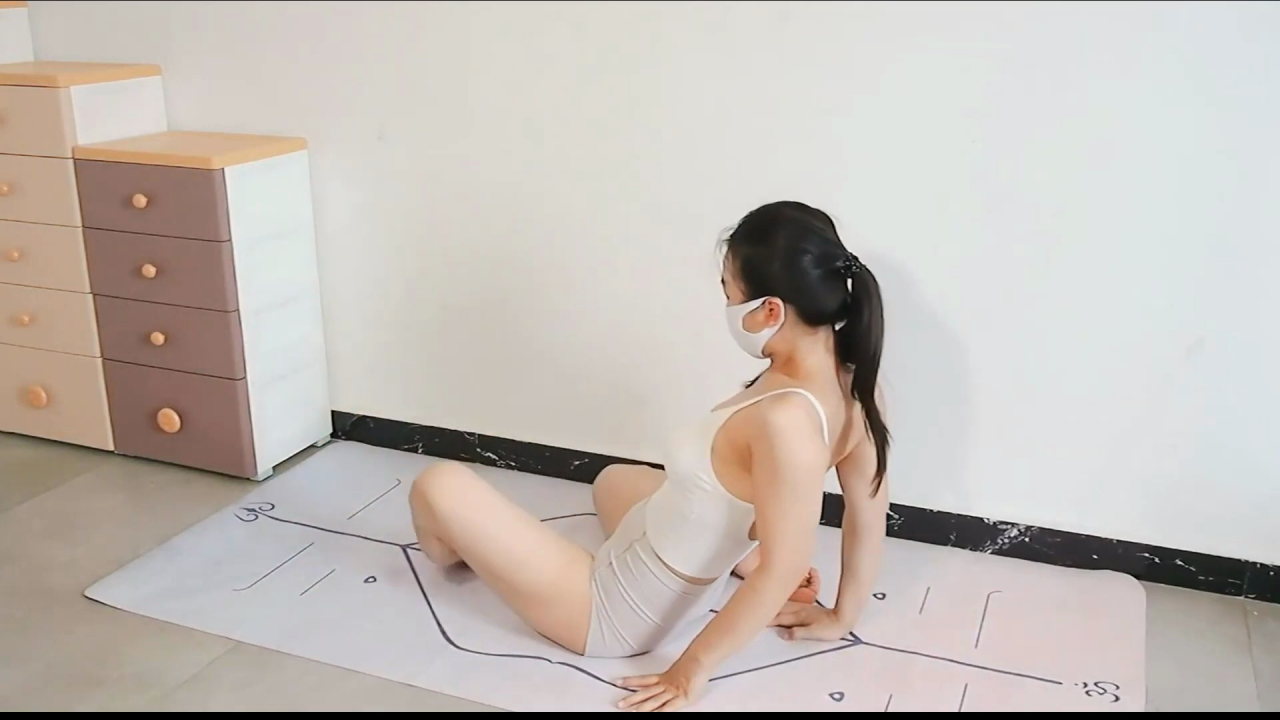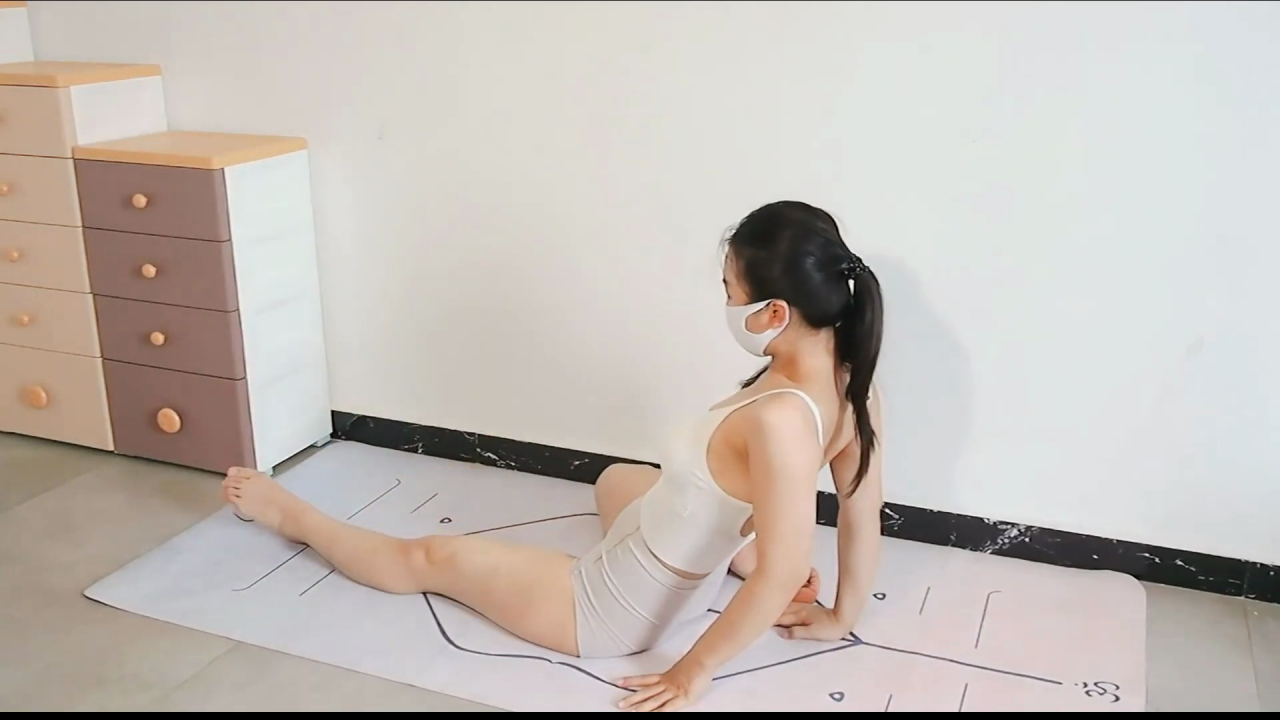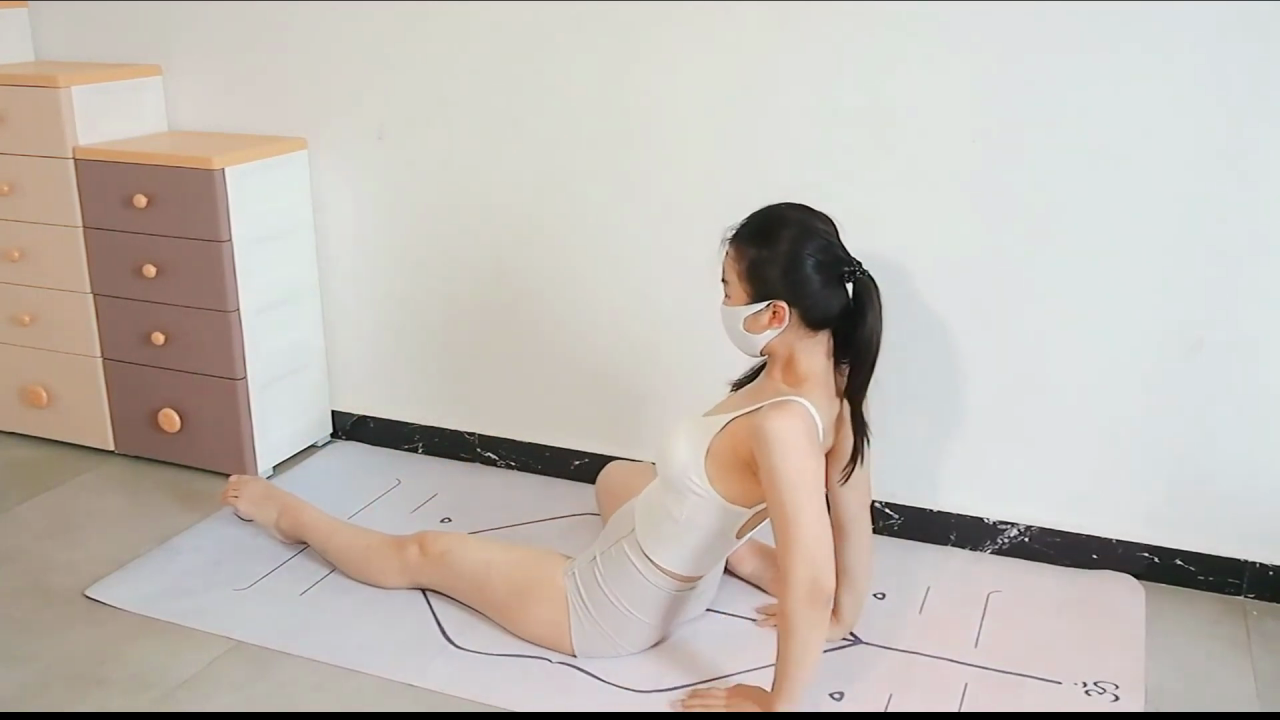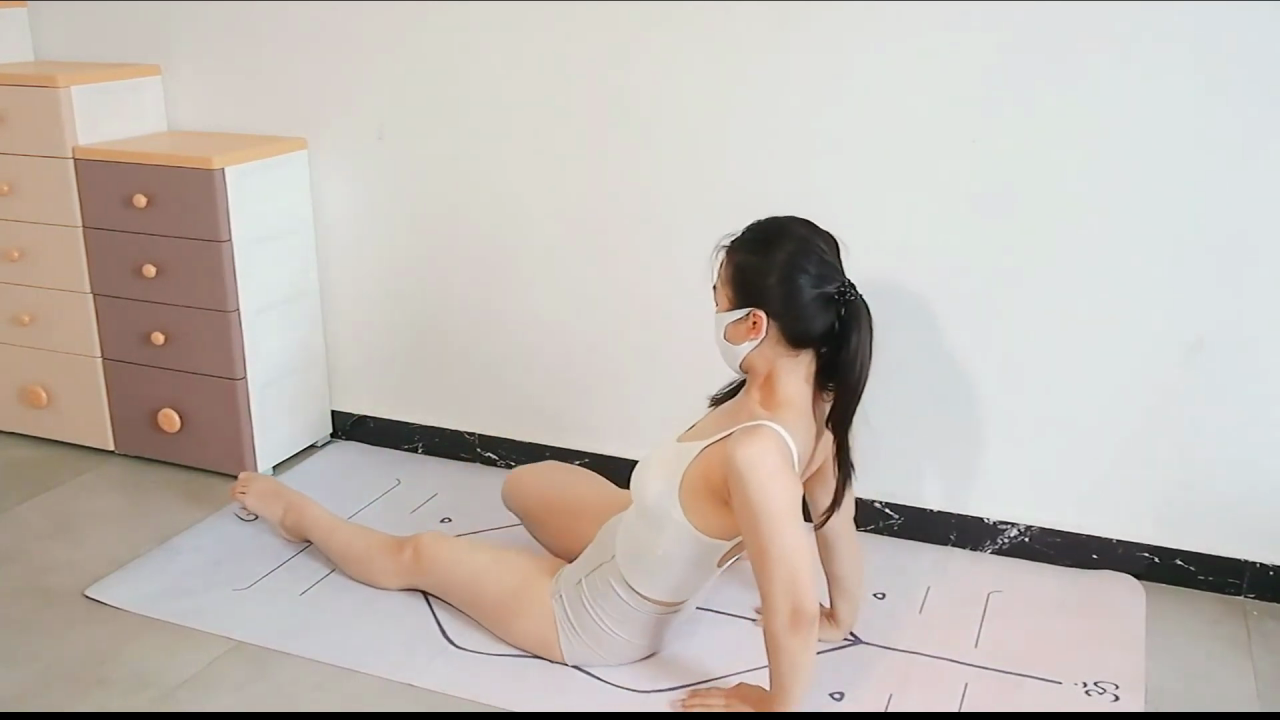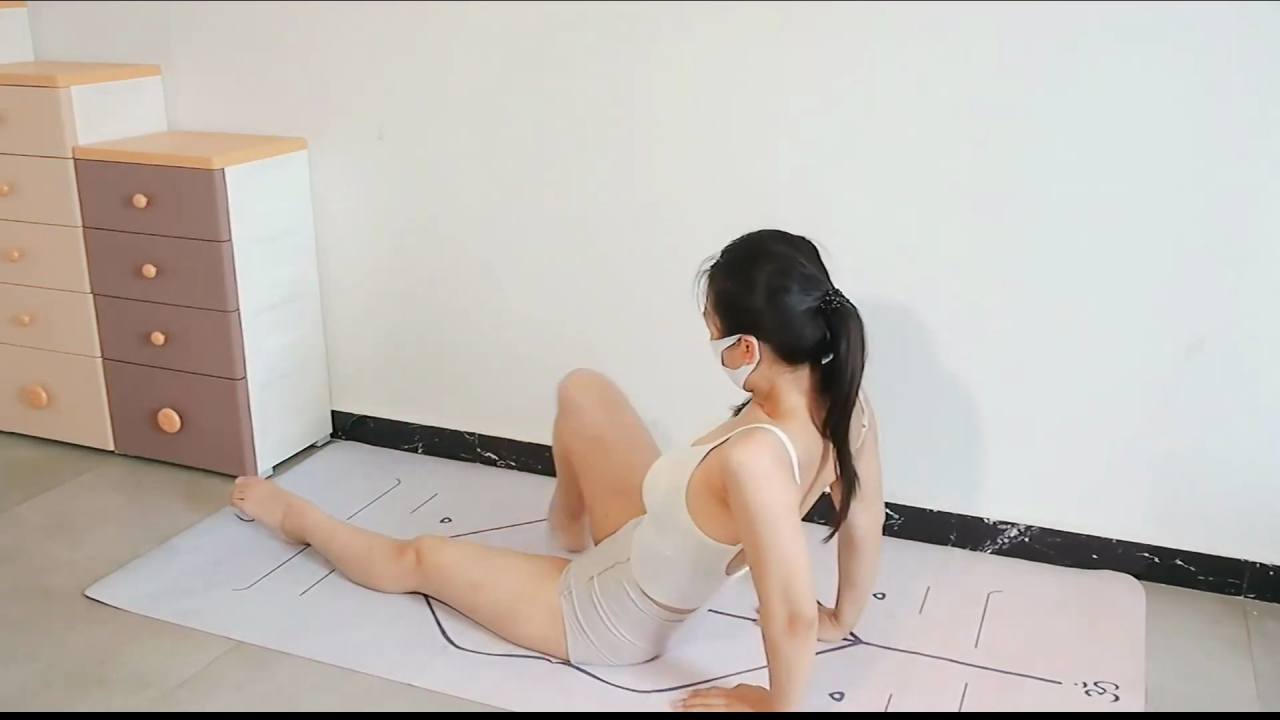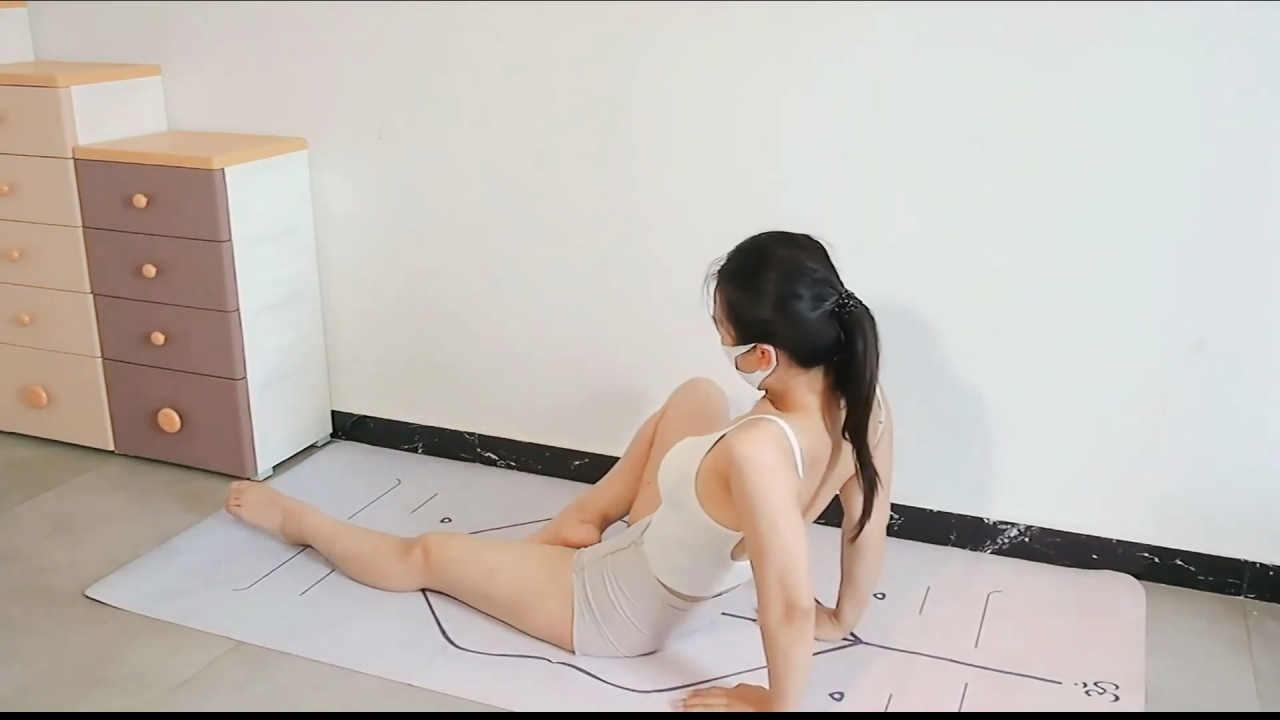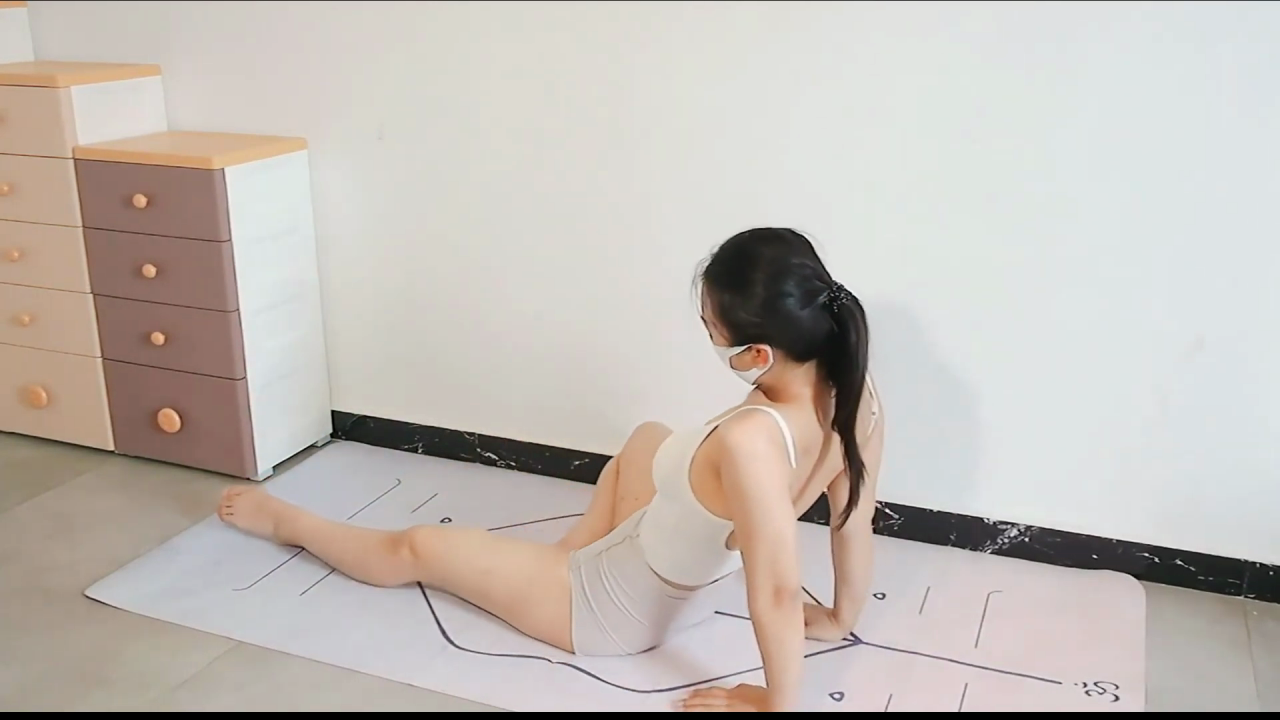
dt=0.7s
person 1, frame 1
left shoulder: (786, 420)
right shoulder: (848, 381)
left elbow: (783, 570)
right elbow: (867, 508)
left wrist: (691, 670)
right wrist: (840, 615)
left hip: (617, 613)
right hip: (680, 584)
left knee: (441, 487)
right knee: (614, 480)
left ankle: (448, 549)
person 1, frame 2
left shoulder: (780, 419)
right shoulder: (848, 380)
left elbow: (781, 577)
right elbow: (863, 511)
left wrist: (694, 670)
right wrist: (840, 615)
left hip: (617, 611)
right hip: (686, 580)
left knee: (432, 559)
right knee: (616, 479)
left ankle: (291, 515)
person 1, frame 3
left shoulder: (782, 425)
right shoulder: (832, 378)
left elbow: (814, 586)
right elbow: (852, 506)
left wrist: (776, 704)
right wrist: (843, 616)
left hip: (615, 608)
right hip: (681, 580)
left knee: (427, 553)
right knee: (618, 476)
left ankle: (292, 516)
right ankle: (759, 563)
person 1, frame 4
left shoulder: (755, 452)
right shoulder: (816, 394)
left elbow: (793, 610)
right elbow: (834, 514)
left wrist: (778, 705)
right wrist: (842, 617)
left hip: (602, 621)
right hip: (638, 545)
left knee: (419, 555)
right knee: (522, 484)
left ankle: (298, 515)
person 1, frame 5
left shoulder: (752, 459)
right shoulder: (846, 407)
left elbow: (793, 614)
right elbow: (864, 523)
left wrist: (778, 705)
right wrist: (841, 619)
left hip: (609, 618)
right hip: (652, 544)
left knee: (422, 558)
right knee: (580, 390)
left ankle: (296, 515)
right ankle: (574, 518)
person 1, frame 6
left shoulder: (756, 450)
right shoulder: (864, 406)
left elbow: (789, 606)
right elbow: (868, 525)
left wrist: (778, 705)
right wrist: (842, 618)
left hip: (618, 609)
right hip: (680, 575)
left knee: (427, 555)
right knee: (696, 397)
left ankle: (295, 519)
right ankle: (583, 518)
person 1, frame 7
left shoulder: (748, 440)
right shoulder: (856, 397)
left elbow: (778, 593)
right elbow: (855, 517)
left wrist: (777, 703)
right wrist: (841, 616)
left hip: (617, 612)
right hip: (684, 590)
left knee: (419, 547)
right knee: (650, 439)
left ankle: (284, 519)
right ankle: (573, 552)
